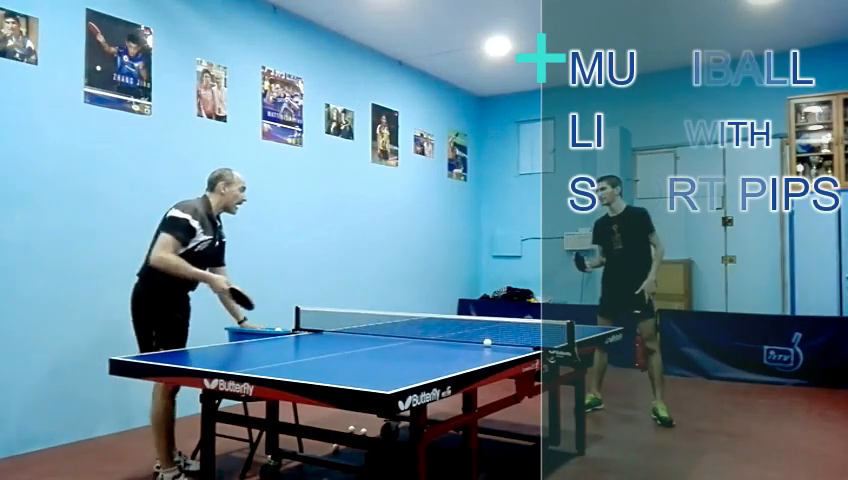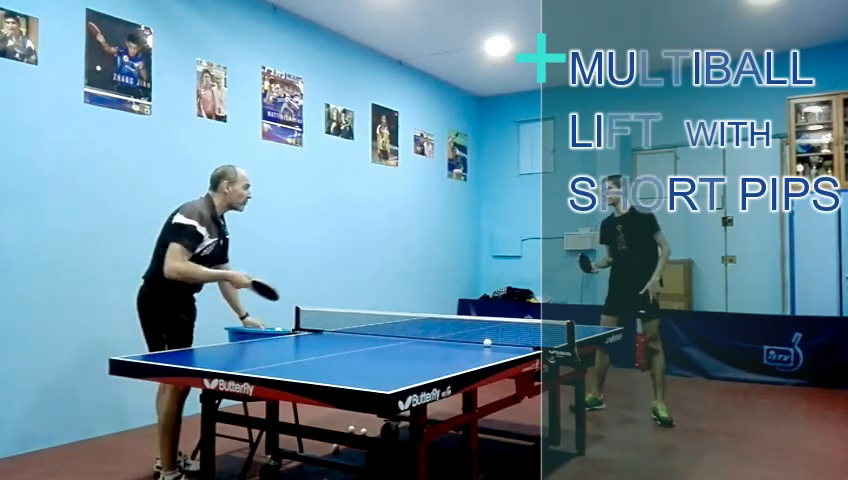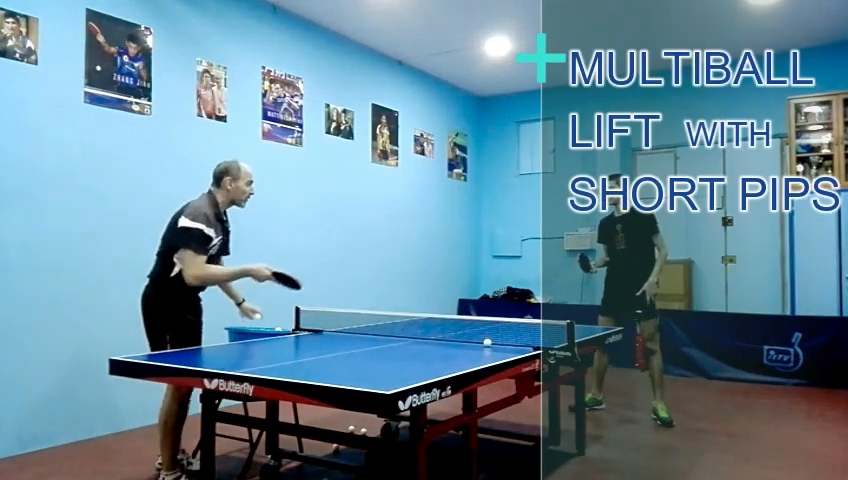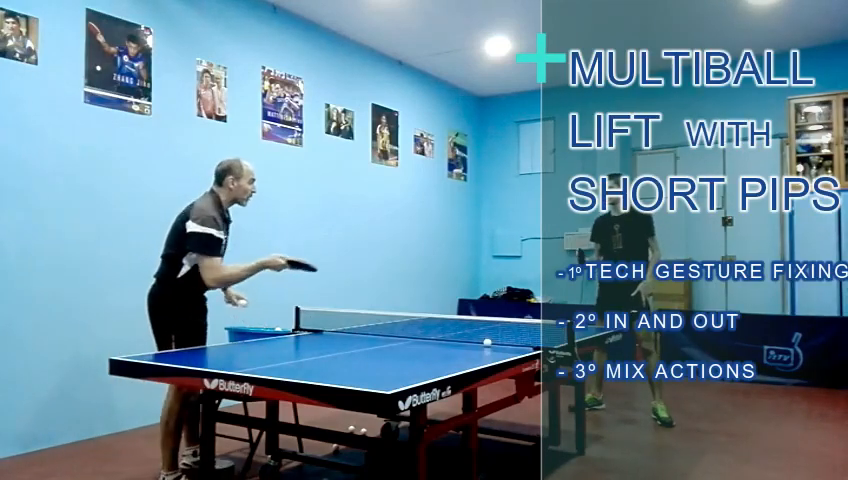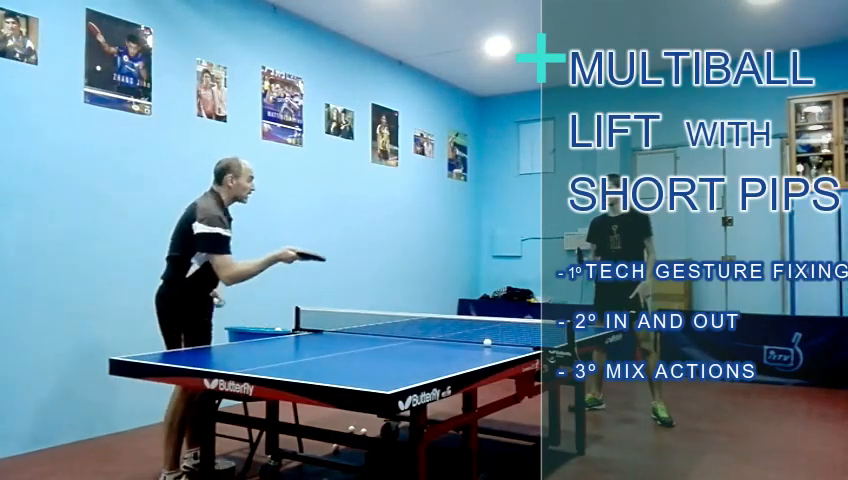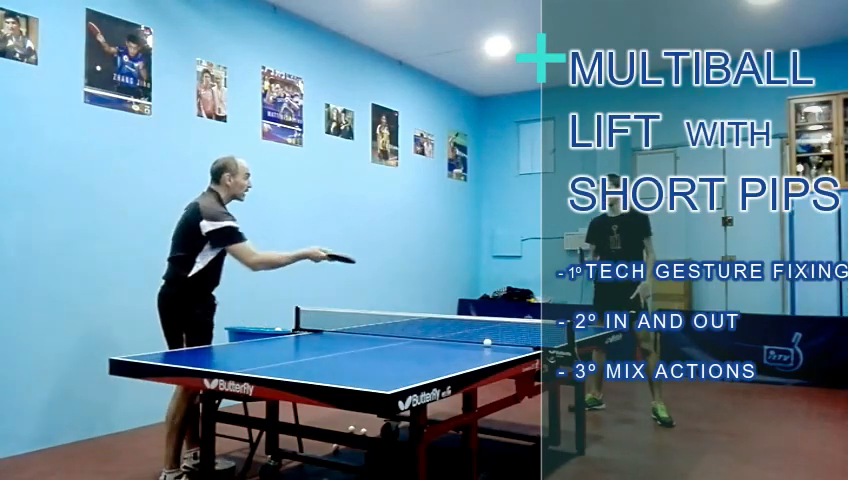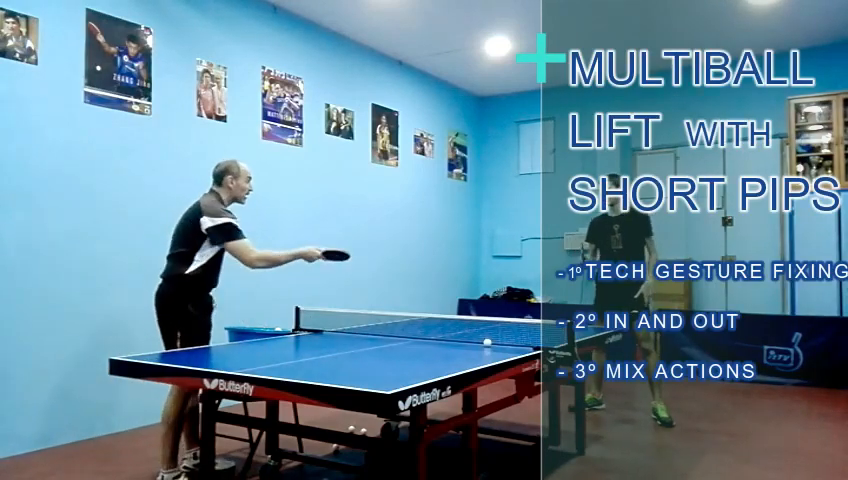
dt=0.2s
person 1, frame 1
left shoulder: (216, 229)
right shoulder: (187, 213)
left elbow: (221, 282)
right elbow: (159, 258)
left wrist: (241, 319)
right wrist: (206, 277)
left hip: (177, 303)
right hip: (153, 301)
left knee: (171, 380)
right knee: (166, 381)
person 1, frame 2
left shoulder: (219, 226)
right shoulder: (192, 216)
left elbow: (223, 276)
right elbow: (173, 268)
left wrist: (243, 315)
right wrist: (228, 275)
left hip: (181, 304)
right hip: (160, 303)
left knee: (173, 381)
right knee: (177, 384)
person 1, frame 3
left shoulder: (220, 219)
right shoulder: (198, 215)
right elbow: (194, 274)
left wrist: (239, 301)
right wrist: (248, 271)
left hip: (186, 304)
right hip: (165, 304)
left knee: (185, 381)
right knee: (179, 385)
person 1, frame 4
left shoulder: (219, 213)
right shoulder: (204, 216)
right elbow: (212, 277)
left wrist: (227, 290)
right wrist: (263, 264)
left hip: (190, 302)
right hip: (172, 304)
right knee: (182, 385)
left ankle: (192, 453)
person 1, frame 5
left shoulder: (214, 209)
right shoulder: (209, 216)
right elbow: (228, 274)
left wrist: (208, 291)
right wrist: (275, 257)
left hip: (194, 302)
right hip: (180, 305)
right knee: (187, 385)
person 1, frame 6
left shoulder: (206, 207)
right shoulder: (213, 213)
right elbow: (255, 260)
right wrist: (304, 254)
left hip: (193, 301)
right hip: (182, 303)
right knee: (188, 384)
person 1, frame 7
left shoulder: (208, 209)
right shoulder: (214, 212)
right elbow: (253, 259)
right wrist: (300, 253)
left hip: (190, 301)
right hip: (180, 302)
right knee: (184, 383)
person 2, frame 1
left shoulder: (639, 215)
right shoulder: (600, 224)
left elbow: (658, 248)
left wrist: (651, 278)
right wrist: (590, 264)
left hip: (638, 288)
right hip: (611, 288)
left knee: (650, 344)
left ankle: (658, 403)
right ankle: (594, 395)
person 2, frame 2
left shoulder: (643, 215)
right shoulder: (606, 224)
left elbow: (665, 248)
left wrist: (655, 278)
right wrist: (596, 265)
left hip: (644, 288)
right hip: (617, 289)
left knee: (654, 345)
left ankle: (659, 404)
right ankle: (595, 395)
person 2, frame 3
left shoulder: (644, 216)
right shoulder: (605, 223)
left elbow: (662, 250)
left wrist: (652, 279)
right wrist: (594, 265)
left hip: (640, 289)
right hip: (613, 290)
left knee: (651, 345)
left ankle: (658, 404)
right ankle: (595, 395)
person 2, frame 4
left shoulder: (641, 217)
right shoulder: (600, 222)
left elbow: (655, 252)
left wrist: (647, 280)
left hip: (634, 289)
right hip: (607, 290)
left knee: (648, 345)
left ankle: (658, 404)
right ankle: (595, 396)
person 2, frame 5
left shoulder: (639, 218)
right shoulder: (598, 223)
left elbow: (651, 253)
left wrist: (646, 281)
left hip: (632, 290)
right hip: (605, 290)
left knee: (647, 345)
right knee: (599, 343)
left ankle: (657, 404)
right ankle: (595, 396)
person 2, frame 6
left shoulder: (638, 218)
right shoulder: (597, 223)
left elbow: (650, 253)
left wrist: (646, 281)
left hip: (632, 290)
right hip: (605, 291)
left knee: (647, 345)
right knee: (598, 343)
left ankle: (657, 404)
right ankle: (595, 395)
person 2, frame 7
left shoulder: (639, 218)
right shoulder: (597, 223)
left elbow: (652, 252)
right elbow: (592, 255)
left wrist: (649, 280)
right wrist: (587, 262)
left hip: (634, 290)
right hip: (606, 291)
left knee: (647, 345)
right knee: (599, 343)
left ankle: (657, 404)
right ankle: (595, 395)
